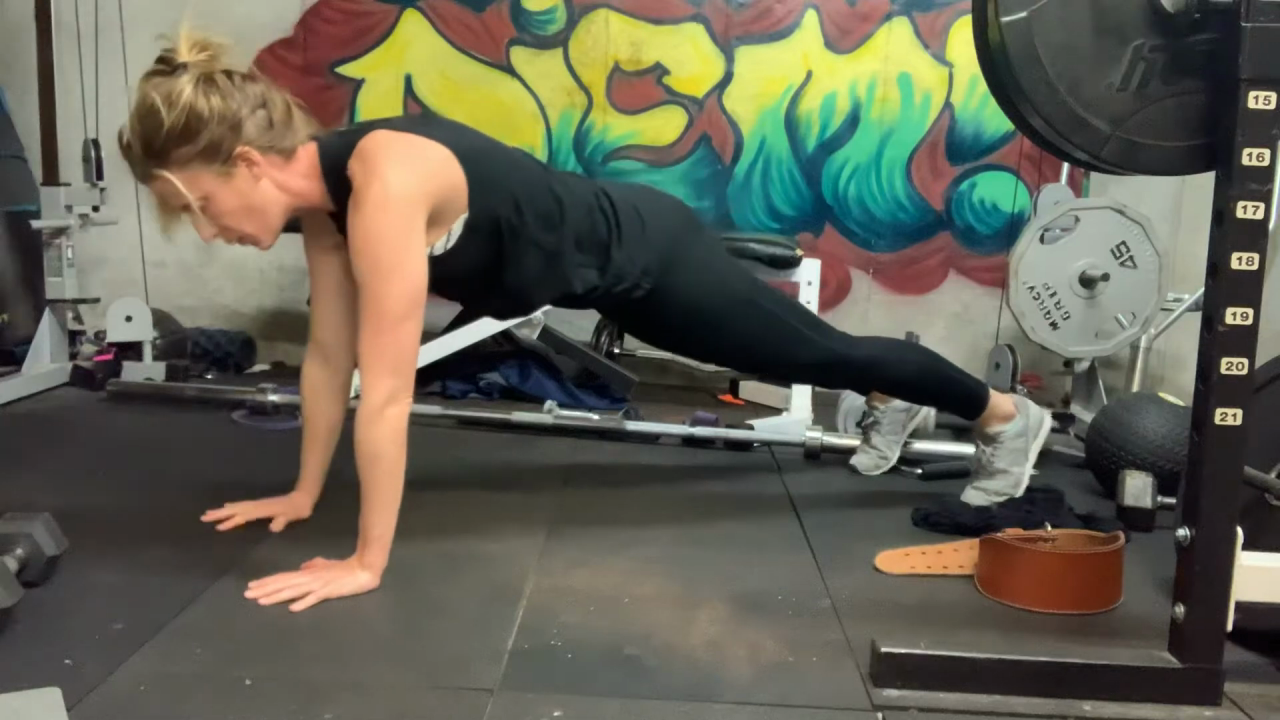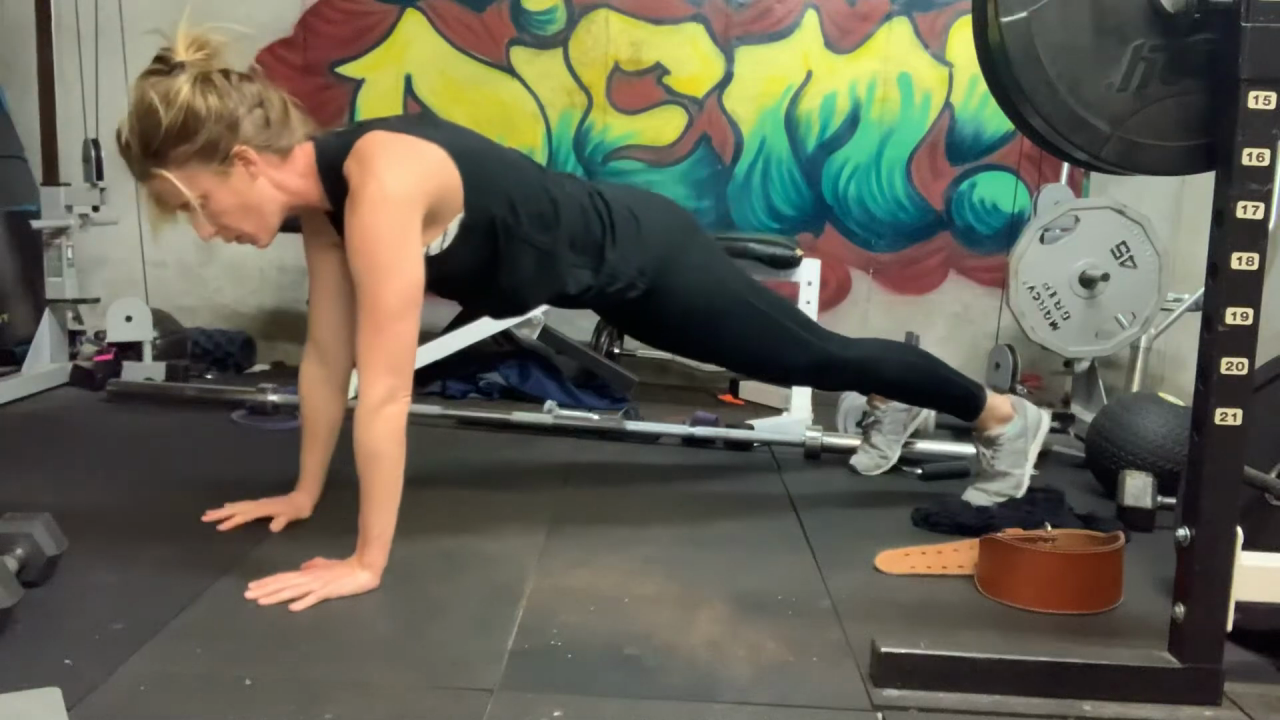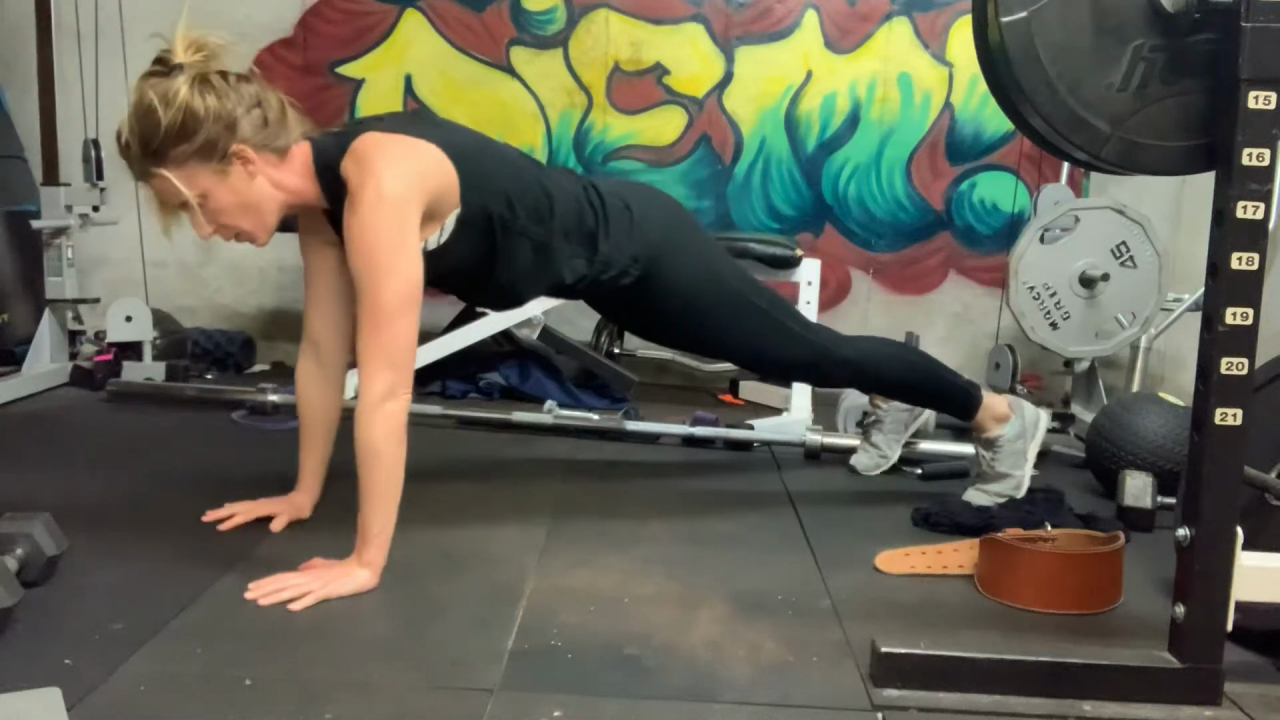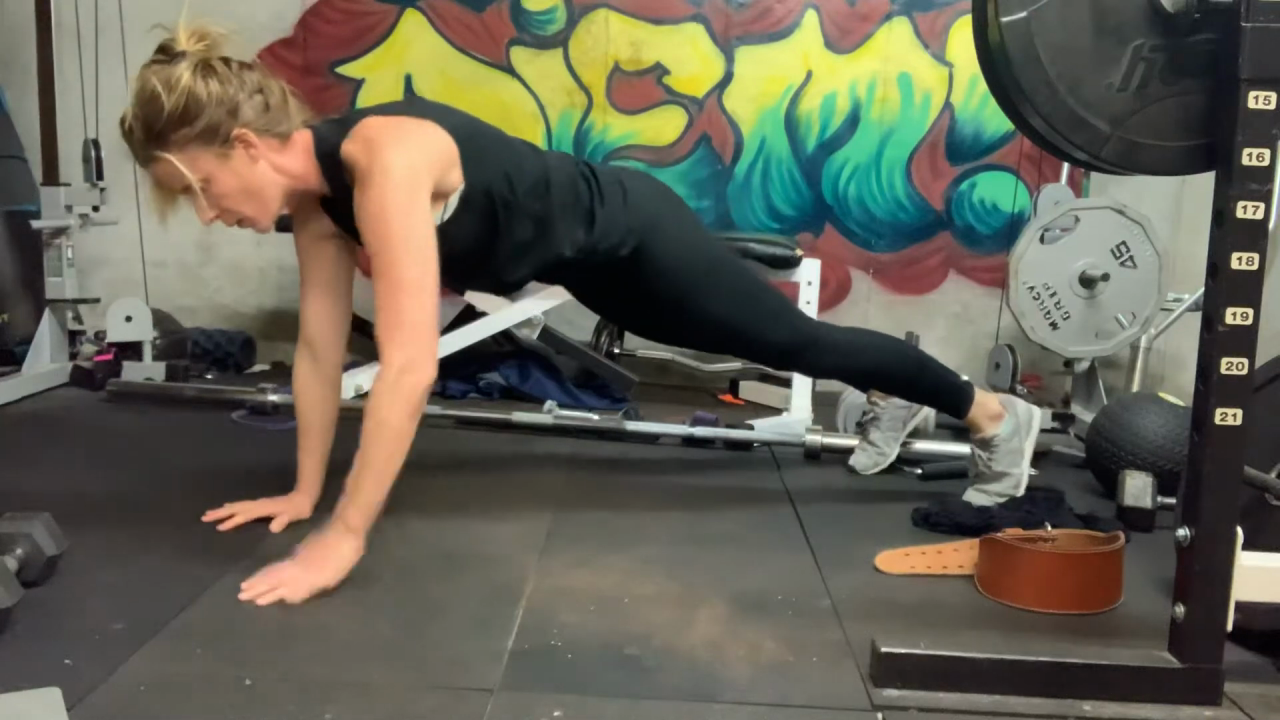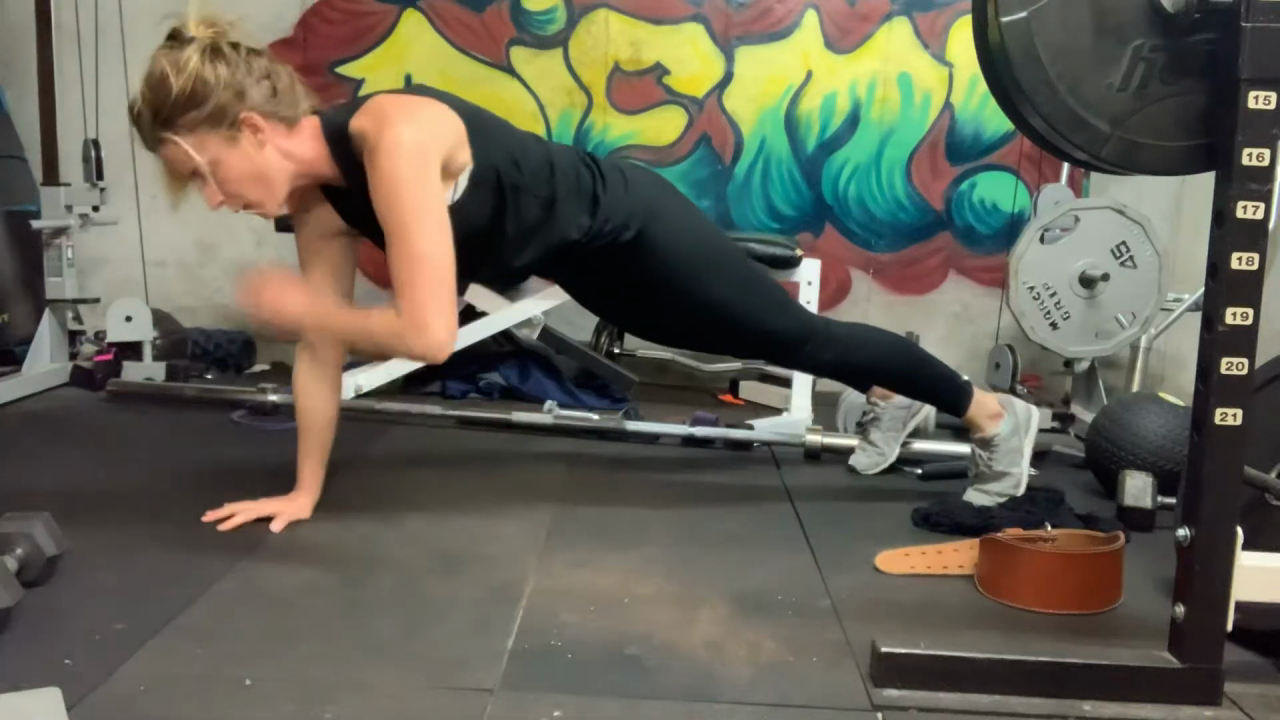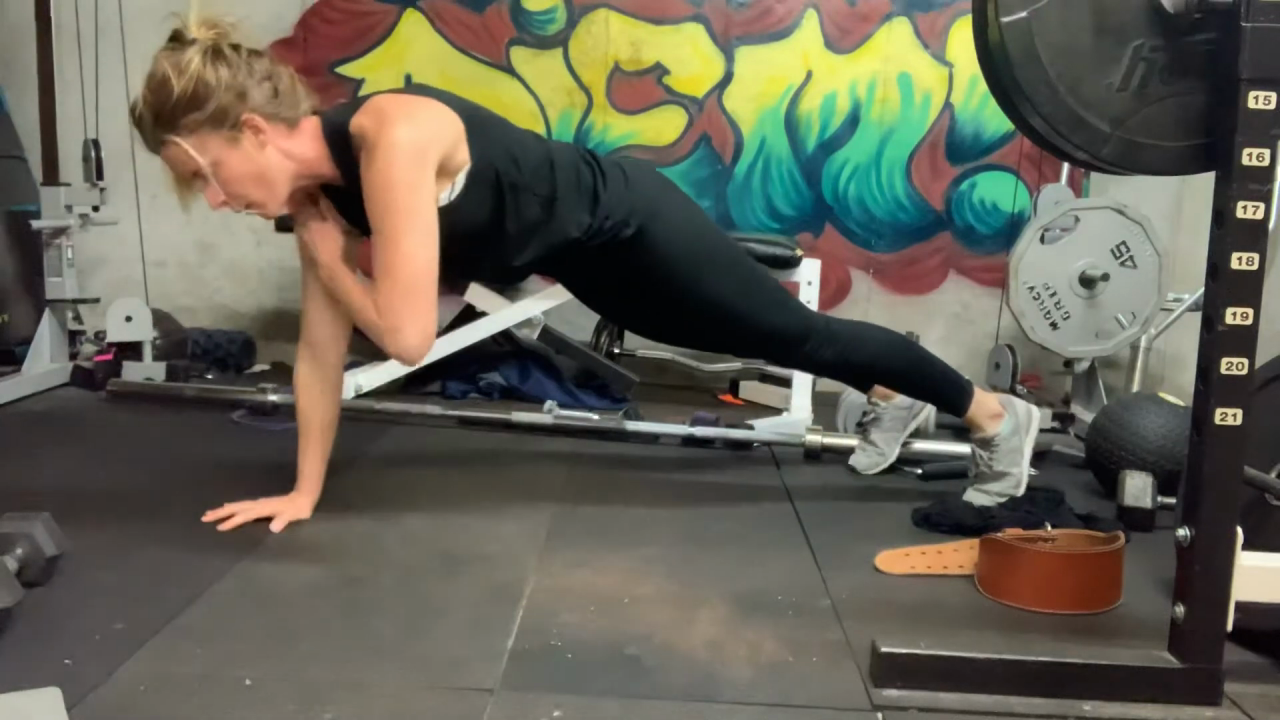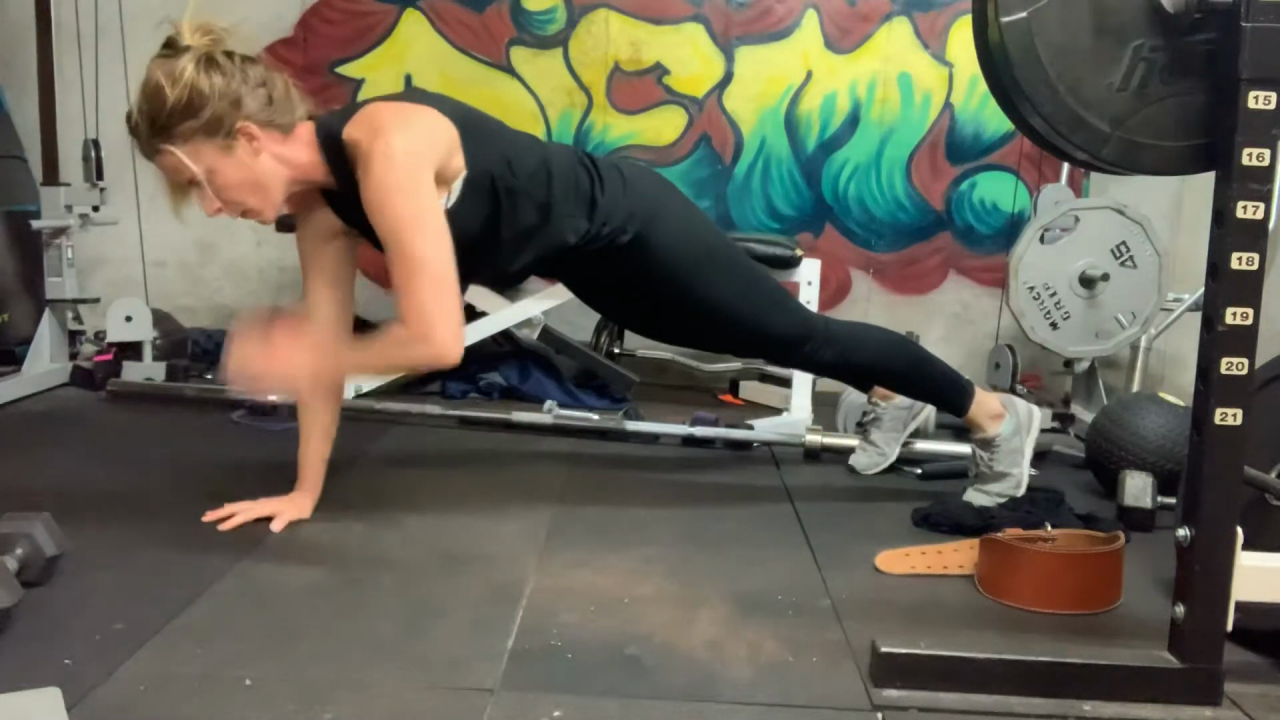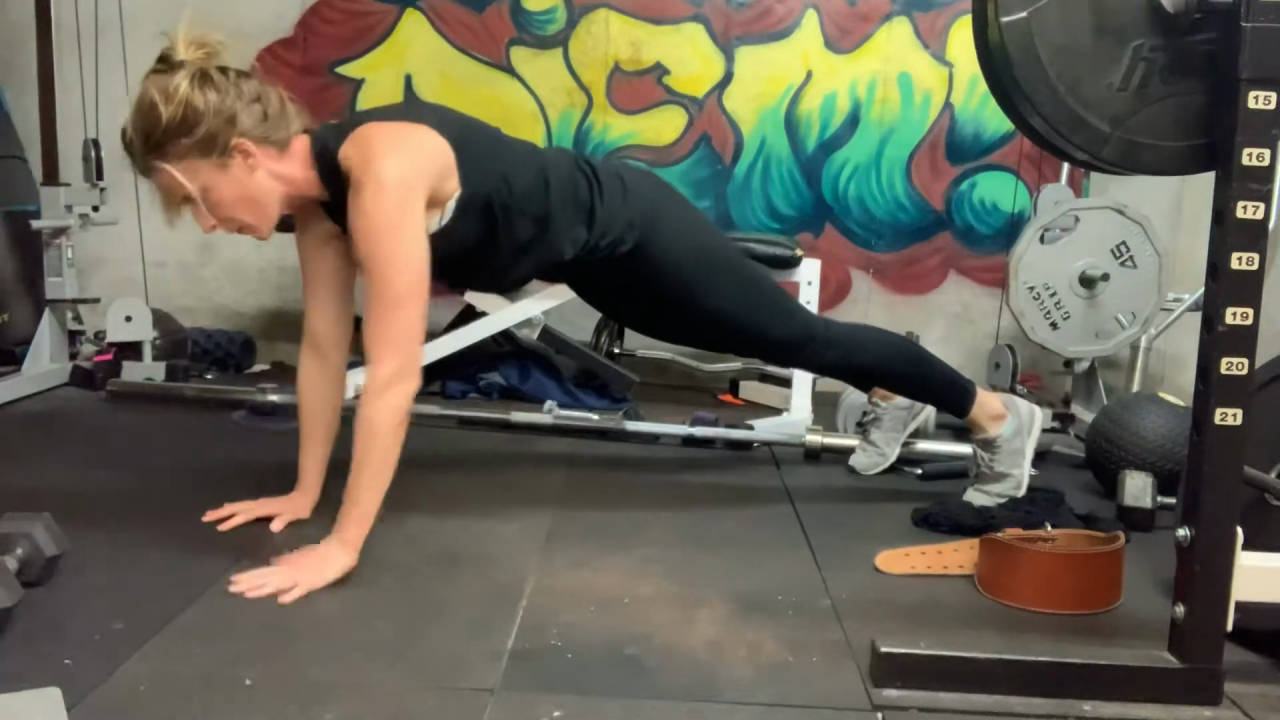
dt=0.2s
person 1, frame 1
left shoulder: (382, 180)
right shoulder: (320, 189)
left elbow: (386, 392)
right elbow: (328, 355)
left wrist: (367, 563)
right wrist: (303, 494)
left hip: (648, 254)
right hip: (604, 260)
left knee: (818, 352)
right knee: (796, 355)
left ankle: (1007, 417)
right ankle: (892, 408)
person 1, frame 2
left shoulder: (380, 180)
right shoulder: (320, 188)
left elbow: (385, 391)
right elbow: (326, 355)
left wrist: (368, 562)
right wrist: (305, 493)
left hip: (642, 255)
right hip: (602, 264)
left knee: (812, 356)
right knee: (794, 357)
left ankle: (1004, 418)
right ankle: (896, 407)
person 1, frame 3
left shoulder: (377, 178)
right shoulder: (317, 194)
left elbow: (386, 386)
right elbow: (323, 352)
left wrist: (366, 561)
right wrist: (304, 492)
left hip: (635, 247)
right hip: (592, 264)
left knee: (806, 352)
right knee: (780, 354)
left ankle: (1002, 419)
right ankle: (896, 407)
person 1, frame 4
left shoulder: (380, 158)
right shoulder: (308, 188)
left elbow: (408, 367)
right elbow: (321, 350)
left wrist: (344, 539)
right wrist: (307, 496)
left hip: (625, 229)
right hip: (577, 258)
left knee: (803, 339)
right knee: (751, 345)
left ankle: (994, 421)
right ankle: (886, 408)
person 1, frame 5
left shoulder: (392, 137)
right shoulder: (312, 182)
left elbow: (429, 333)
right elbow: (323, 345)
left wrist: (302, 304)
right wrist: (305, 490)
left hip: (628, 223)
right hip: (579, 258)
left knee: (798, 337)
right knee: (750, 343)
left ankle: (995, 416)
right ankle: (890, 403)
person 1, frame 6
left shoulder: (390, 138)
right shoulder: (314, 180)
left elbow: (406, 333)
right elbow: (322, 342)
left wrist: (327, 259)
right wrist: (304, 490)
left hip: (627, 220)
right hip: (581, 258)
left knee: (798, 334)
right knee: (759, 341)
left ankle: (996, 415)
right ankle: (892, 402)
person 1, frame 7
left shoulder: (384, 146)
right shoulder: (316, 187)
left elbow: (437, 337)
right elbow: (327, 334)
left wrist: (303, 367)
right wrist: (303, 487)
left hip: (628, 224)
right hip: (585, 257)
left knee: (794, 332)
right knee: (763, 342)
left ankle: (997, 417)
right ankle: (893, 401)
person 1, frame 8
left shoulder: (381, 169)
right shoulder: (317, 190)
left elbow: (394, 377)
right elbow: (323, 349)
left wrist: (342, 548)
right wrist: (304, 493)
left hip: (631, 229)
right hip: (589, 257)
left knee: (798, 336)
right knee: (766, 344)
left ankle: (998, 418)
right ankle: (892, 403)
